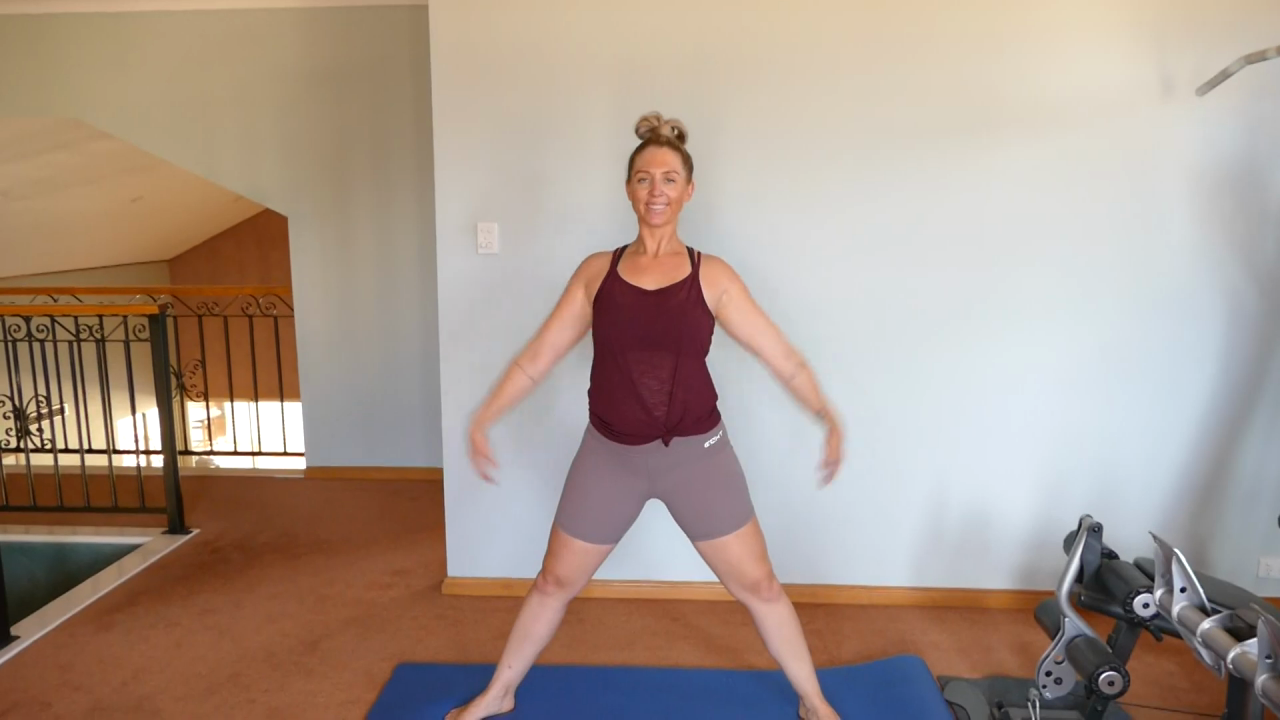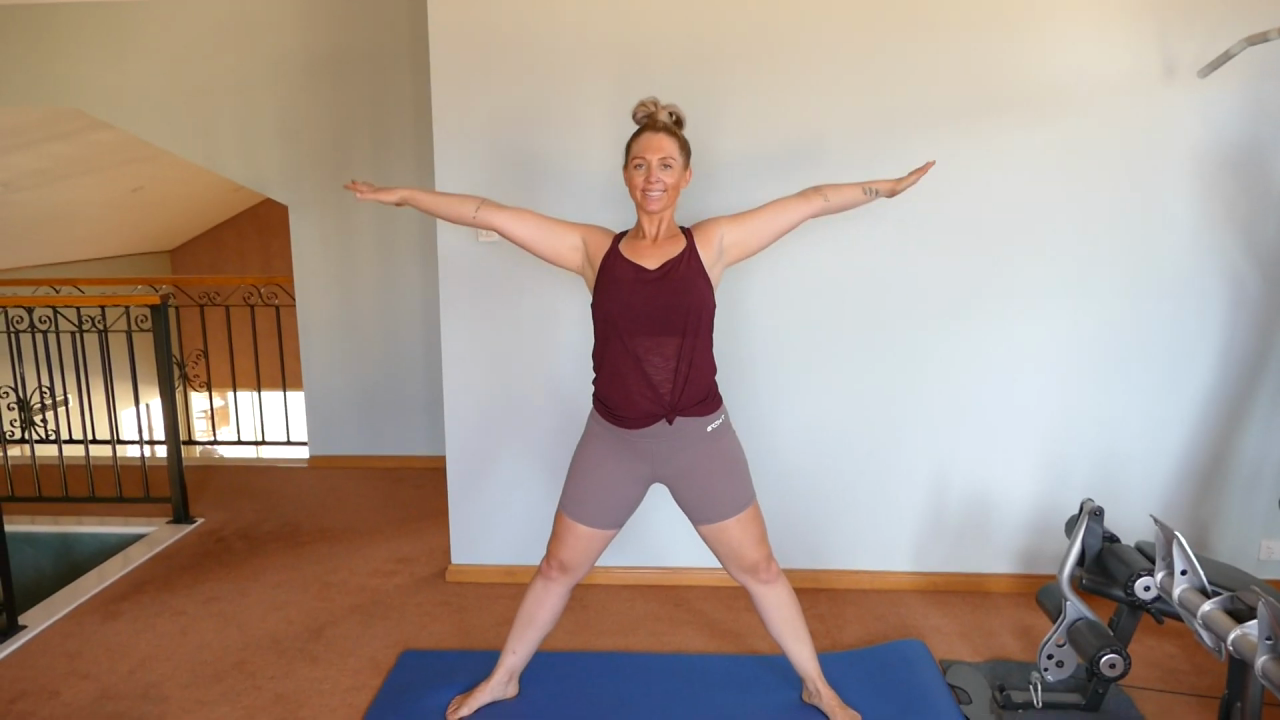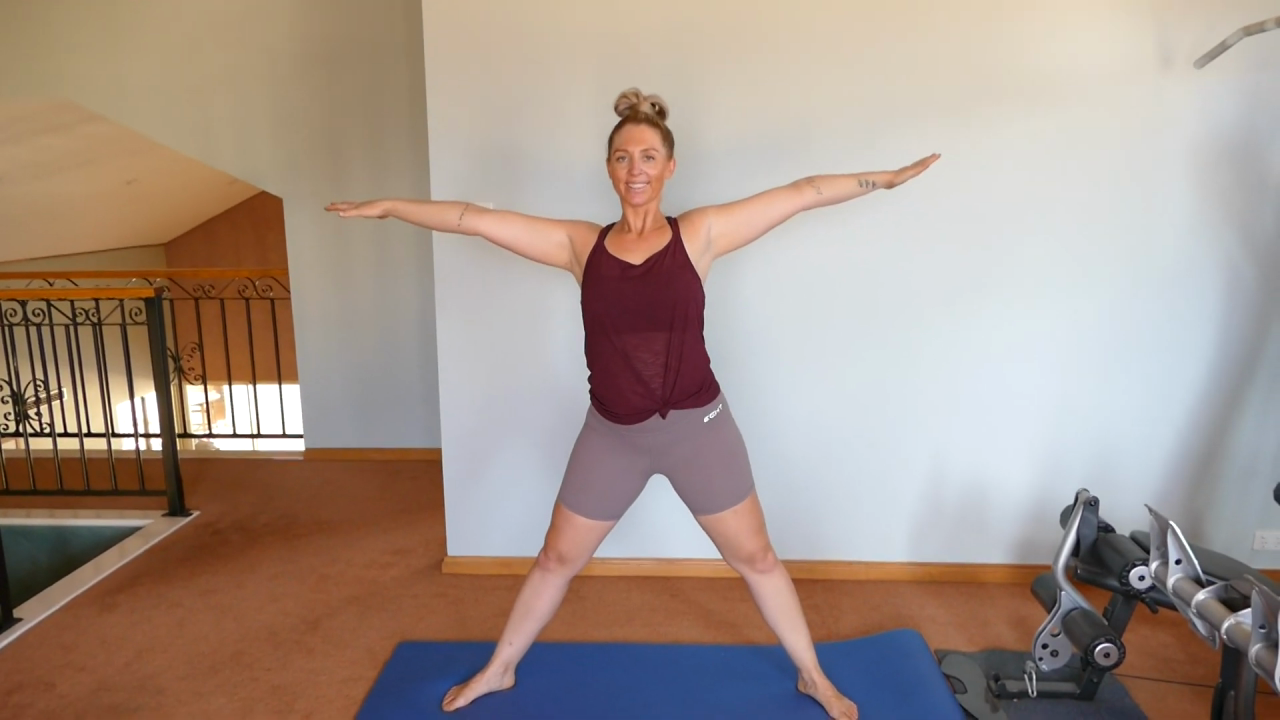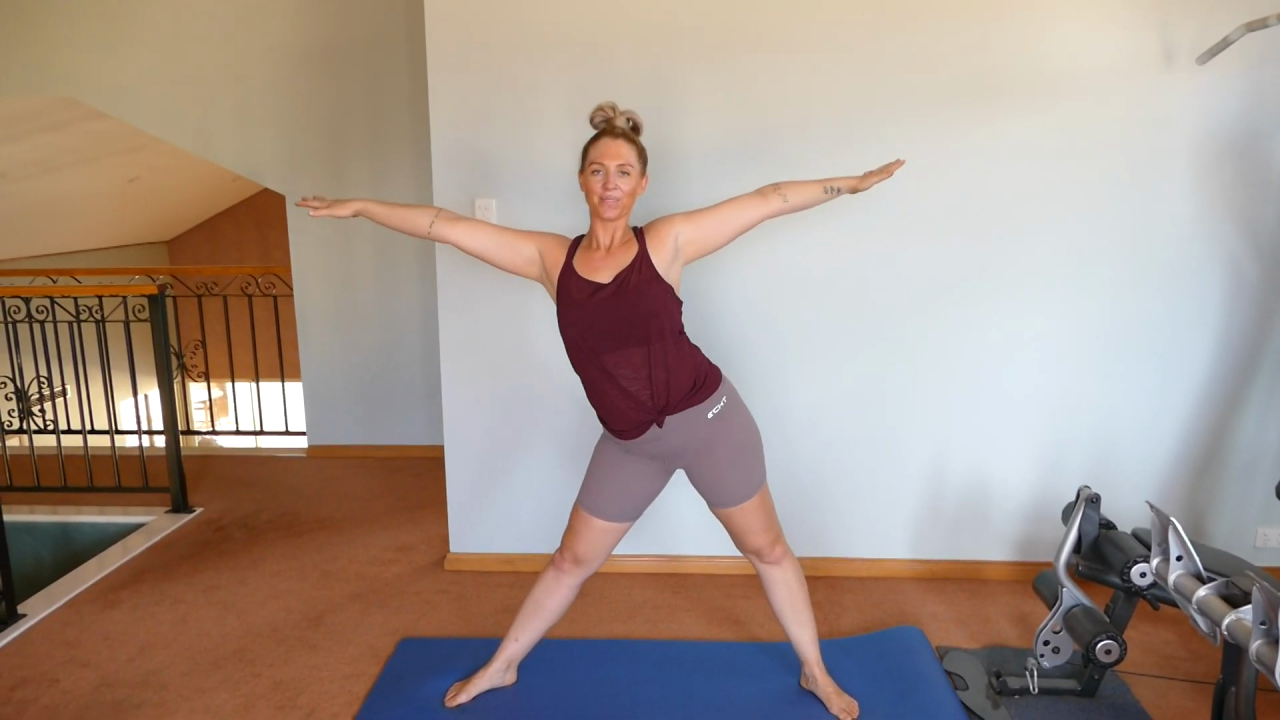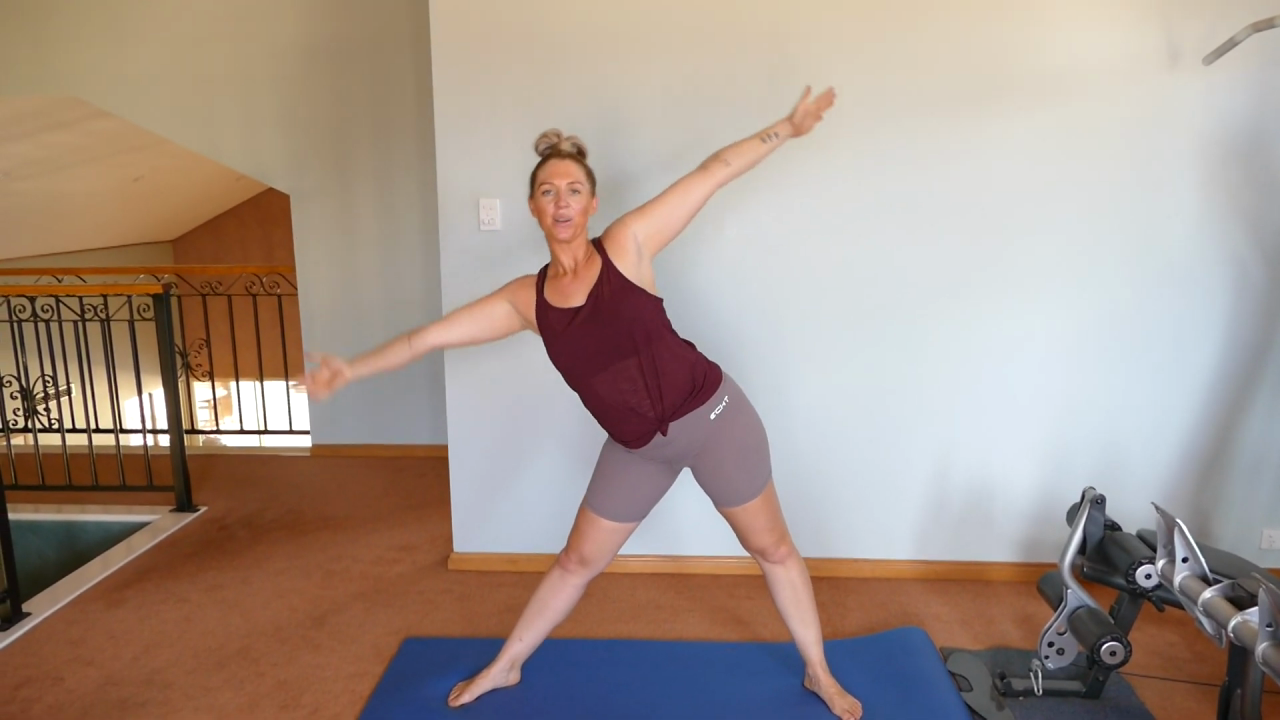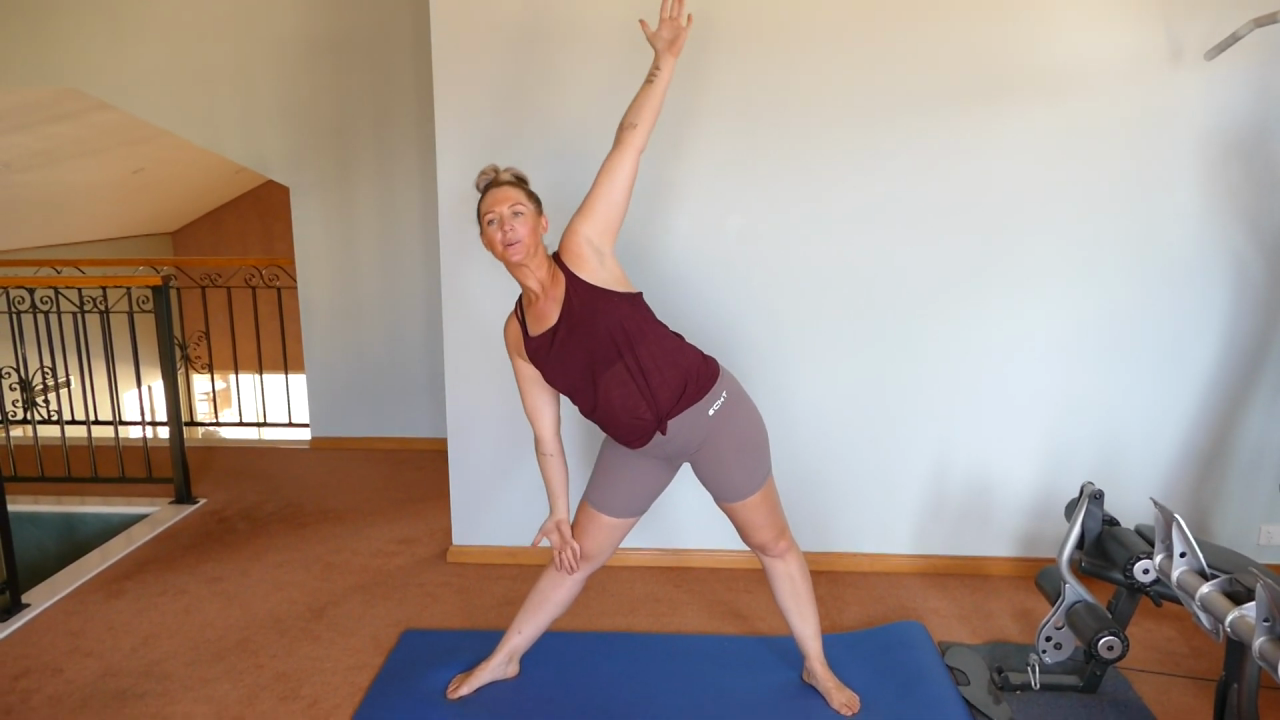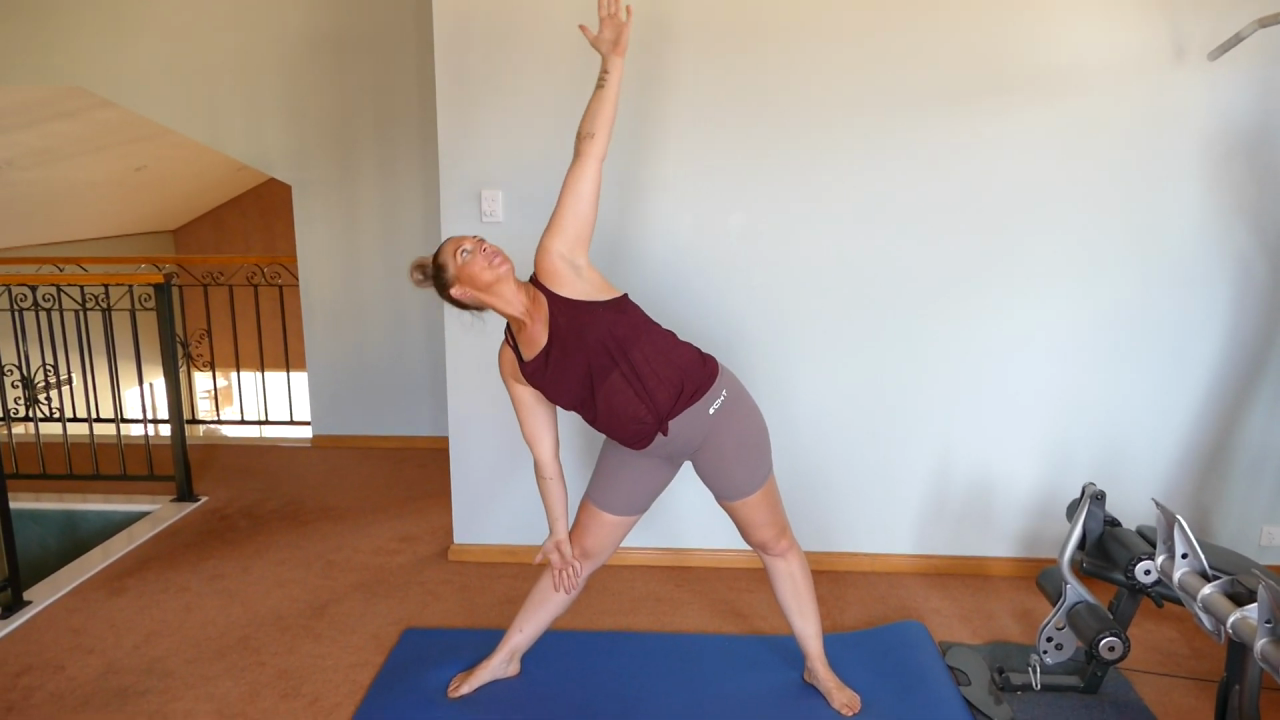
dt=0.7s
person 1, frame 1
left shoulder: (711, 276)
right shoulder: (597, 271)
left elbow: (776, 349)
right elbow: (541, 353)
left wrist: (827, 418)
right wrist: (485, 417)
left hip: (697, 452)
right hip: (609, 454)
left knee: (759, 585)
right knee: (555, 583)
person 1, frame 2
left shoulder: (712, 243)
right shoulder: (593, 249)
left elbow: (811, 201)
right elbow: (489, 214)
left wrist: (885, 187)
right wrist: (403, 195)
left hip: (699, 438)
right hip: (613, 439)
left knee: (759, 569)
right knee: (560, 567)
person 1, frame 3
left shoulder: (698, 234)
right shoulder: (580, 244)
left elbow: (800, 194)
right elbow: (474, 218)
left wrist: (883, 177)
right wrist: (386, 207)
left hip: (697, 427)
right hip: (611, 434)
left knee: (755, 557)
right knee: (557, 558)
right ankle: (499, 669)
person 1, frame 4
left shoulder: (666, 241)
right shoulder: (552, 258)
left elbow: (767, 200)
right elbow: (447, 226)
left wrist: (849, 183)
right wrist: (359, 206)
left hip: (707, 419)
right hip: (628, 442)
left knee: (767, 548)
right knee: (572, 559)
right ankle: (500, 667)
person 1, frame 5
left shoulder: (624, 247)
right shoulder: (525, 298)
left elbow: (706, 178)
right elbow: (434, 335)
left wrist: (784, 129)
right wrist: (355, 368)
left hip: (710, 415)
right hip: (634, 446)
left knee: (772, 548)
right knee: (577, 560)
right ankle: (504, 666)
person 1, frame 6
left shoulder: (584, 250)
right shoulder: (517, 332)
left elbow: (629, 142)
right elbow: (546, 434)
left wrist: (664, 60)
right wrist: (558, 513)
left hip: (708, 410)
right hip: (637, 444)
left knee: (772, 543)
right knee: (577, 555)
right ankle: (504, 659)
person 1, frame 7
left shoulder: (557, 264)
right shoulder: (512, 363)
left elbow: (588, 153)
right elbow: (546, 457)
left wrist: (613, 60)
right wrist: (556, 530)
left hip: (710, 408)
right hip: (640, 444)
left knee: (773, 541)
right knee: (581, 553)
right ankle: (503, 659)
